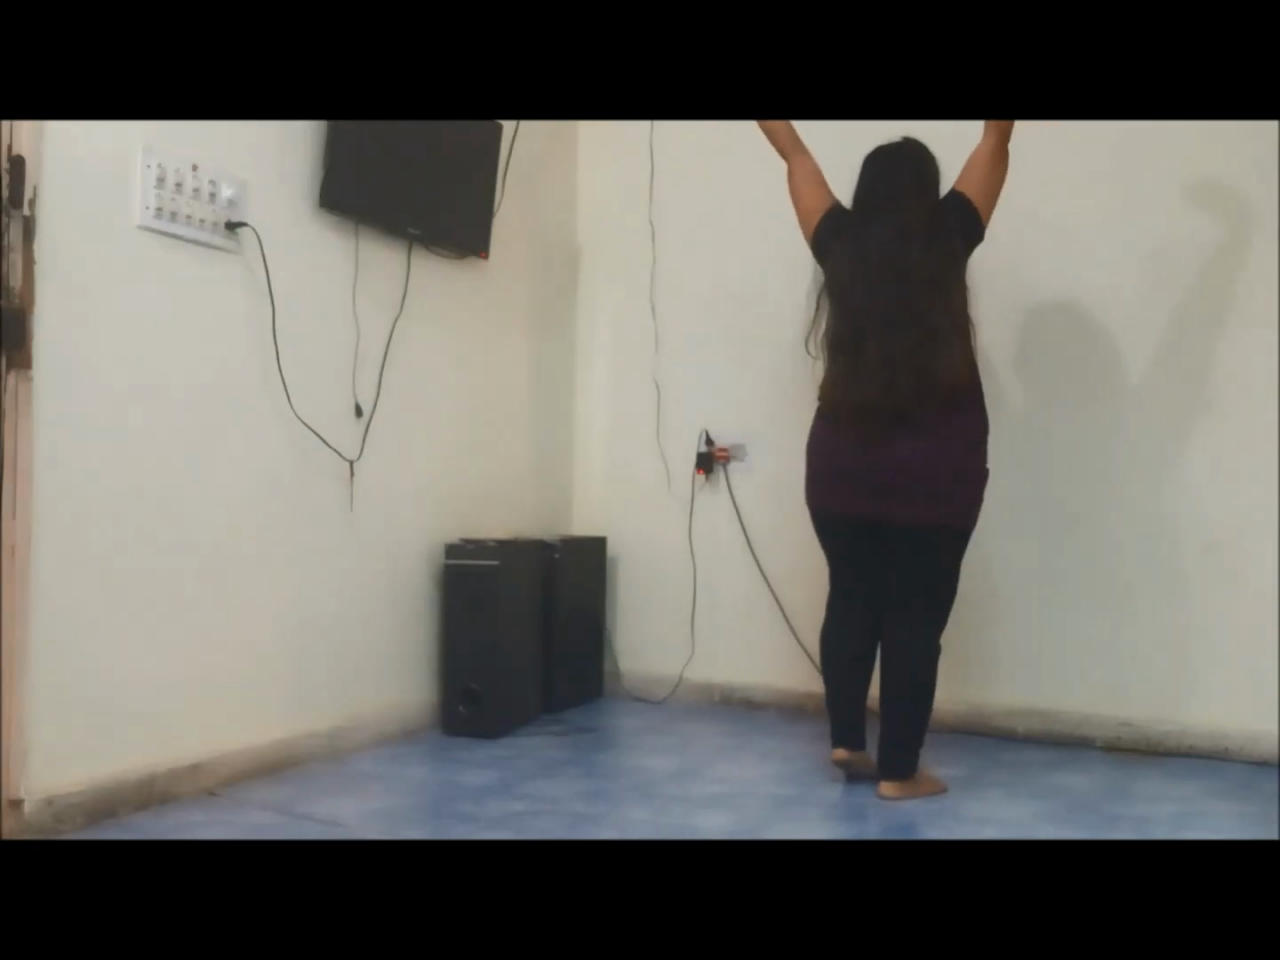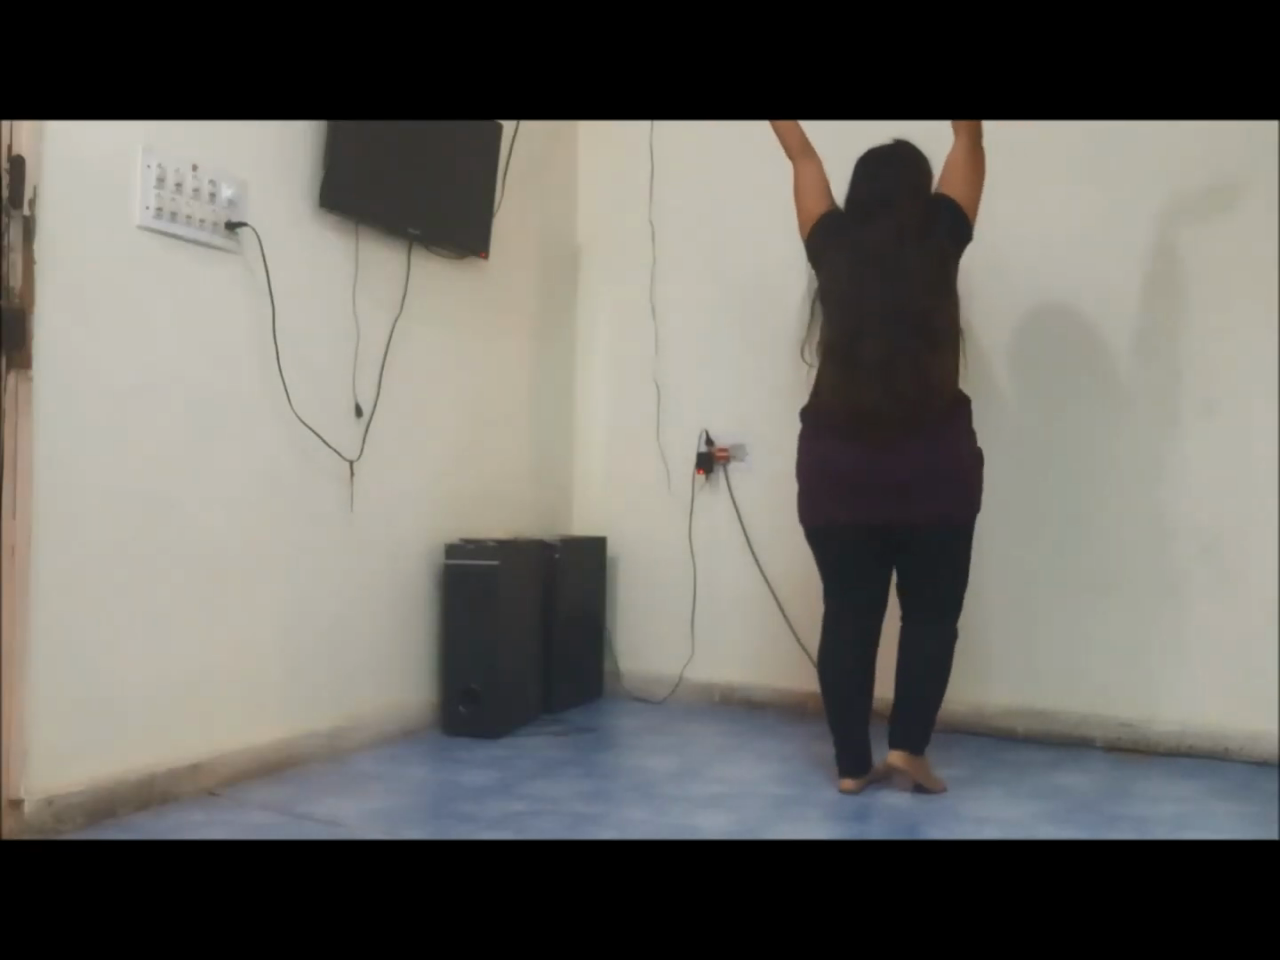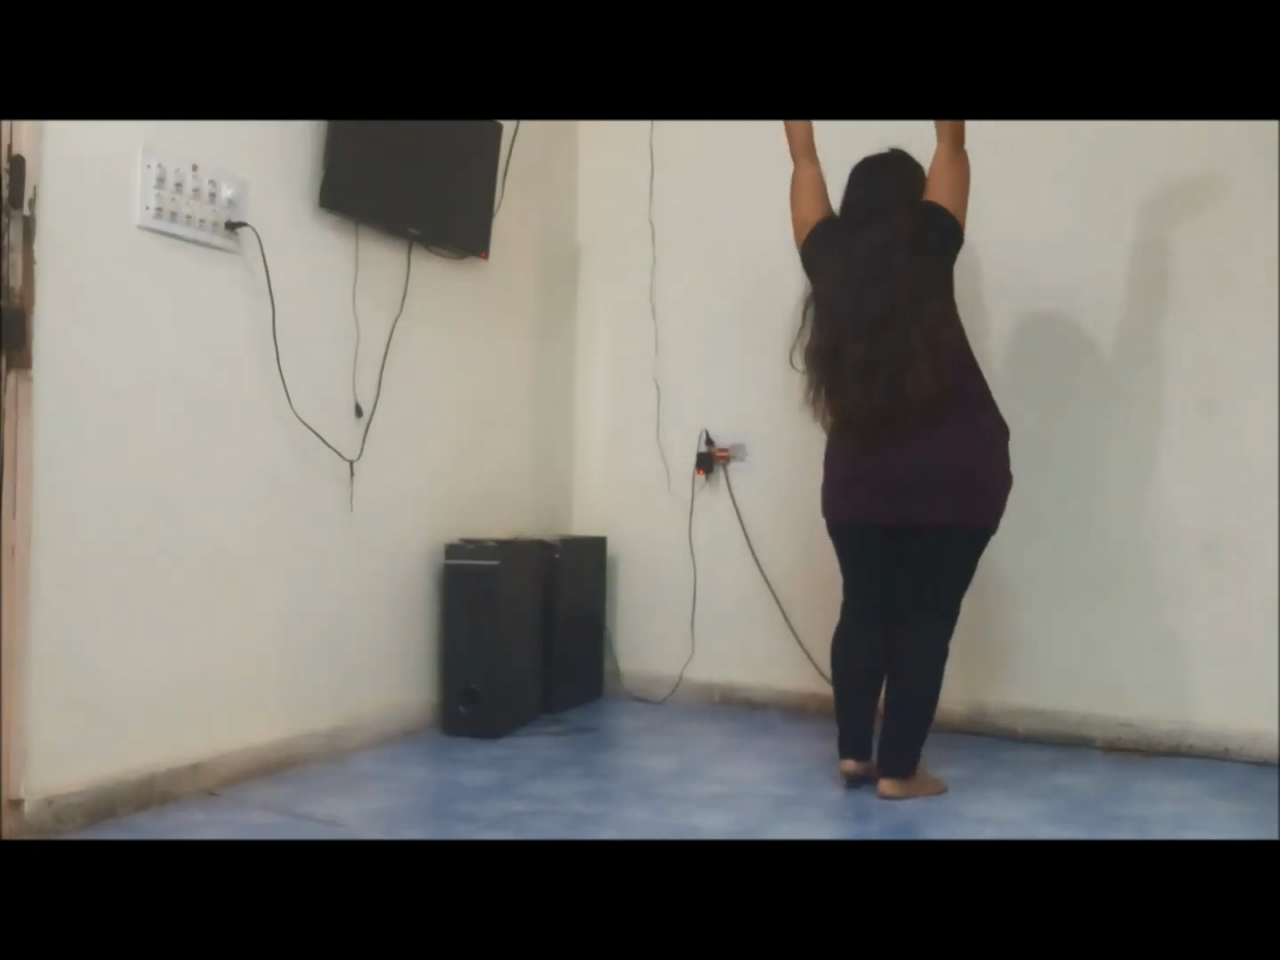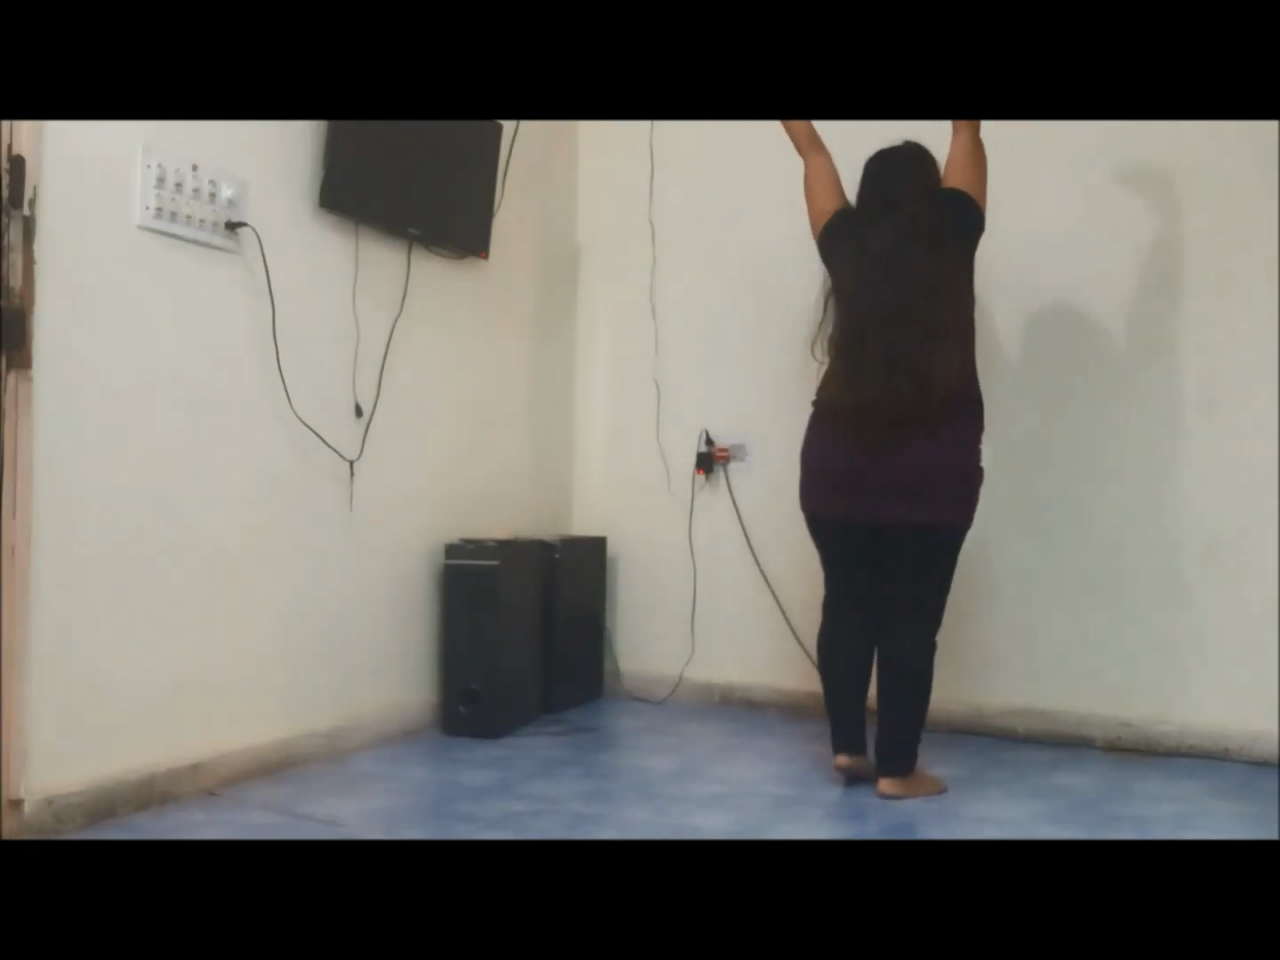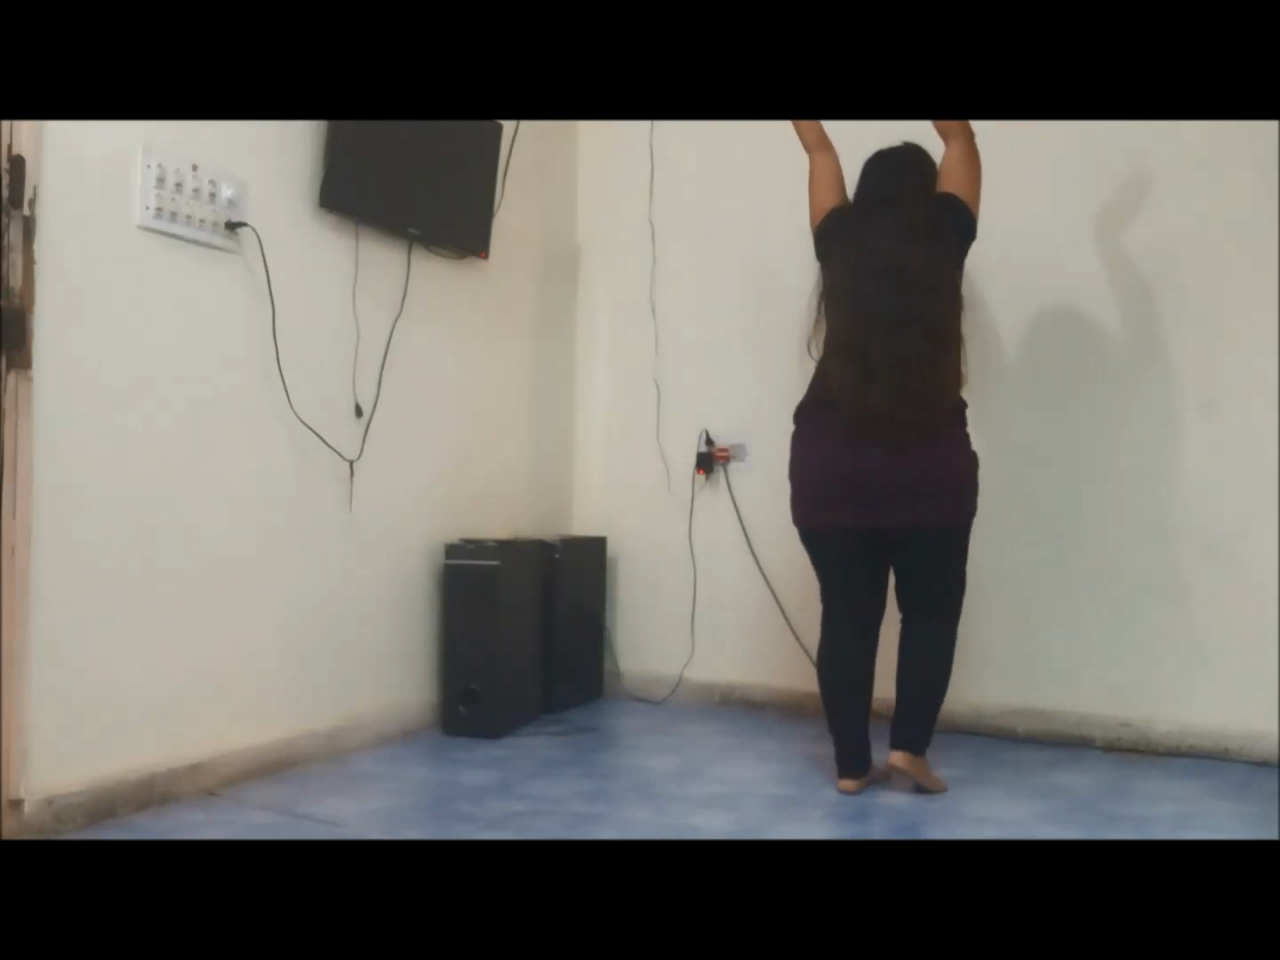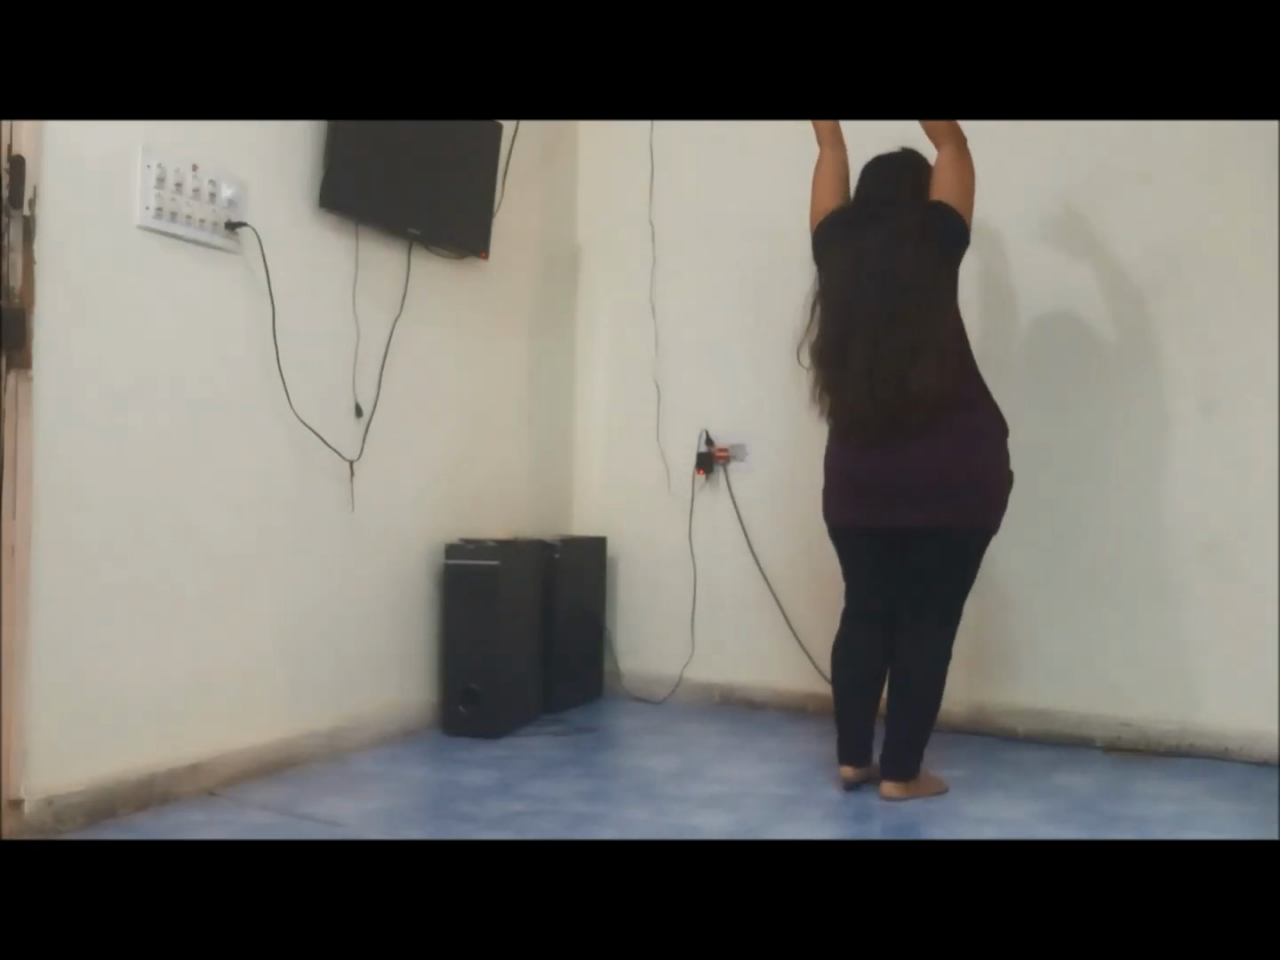
dt=0.4s
person 1, frame 1
left shoulder: (840, 244)
right shoulder: (946, 239)
left elbow: (793, 153)
right elbow: (996, 140)
left hip: (842, 459)
right hip: (933, 467)
left knee: (851, 602)
right knee: (915, 618)
left ankle: (846, 742)
right ankle: (899, 769)
person 1, frame 2
left shoulder: (833, 246)
right shoulder: (937, 242)
left elbow: (801, 153)
right elbow: (968, 140)
left hip: (836, 467)
right hip: (933, 468)
left knee: (847, 615)
right knee: (930, 613)
left ankle: (851, 763)
right ankle: (907, 747)
person 1, frame 3
left shoulder: (827, 256)
right shoulder: (929, 249)
left elbow: (804, 158)
right elbow: (951, 146)
left hip: (859, 471)
right hip: (952, 471)
left knee: (864, 612)
right knee: (925, 620)
left ankle: (854, 751)
right ankle: (898, 768)
person 1, frame 4
left shoulder: (846, 244)
right shoulder: (950, 237)
left elbow: (813, 152)
right elbow: (967, 137)
left wrist: (801, 132)
left hip: (838, 459)
right hip: (931, 467)
left knee: (847, 603)
right knee: (911, 617)
left ankle: (847, 745)
right ankle: (897, 767)
person 1, frame 5
left shoulder: (839, 241)
right shoulder: (942, 241)
left elbow: (819, 149)
right elbow: (960, 142)
left hip: (832, 466)
right hip: (929, 467)
left knee: (846, 617)
right knee: (930, 614)
left ankle: (851, 764)
right ankle: (909, 746)
person 1, frame 6
left shoulder: (836, 249)
right shoulder: (935, 246)
left elbow: (830, 148)
right elbow: (952, 146)
left hip: (858, 470)
right hip: (952, 471)
left knee: (865, 615)
right knee: (928, 623)
left ankle: (852, 757)
right ankle: (900, 771)
